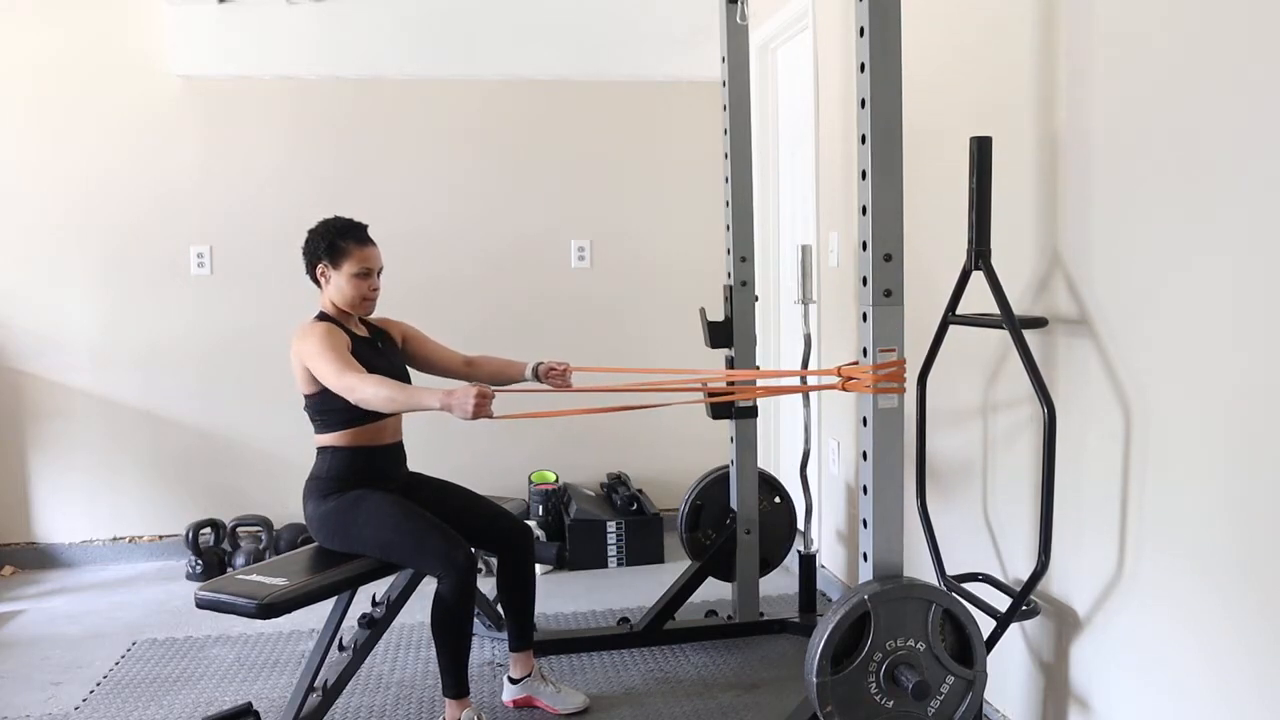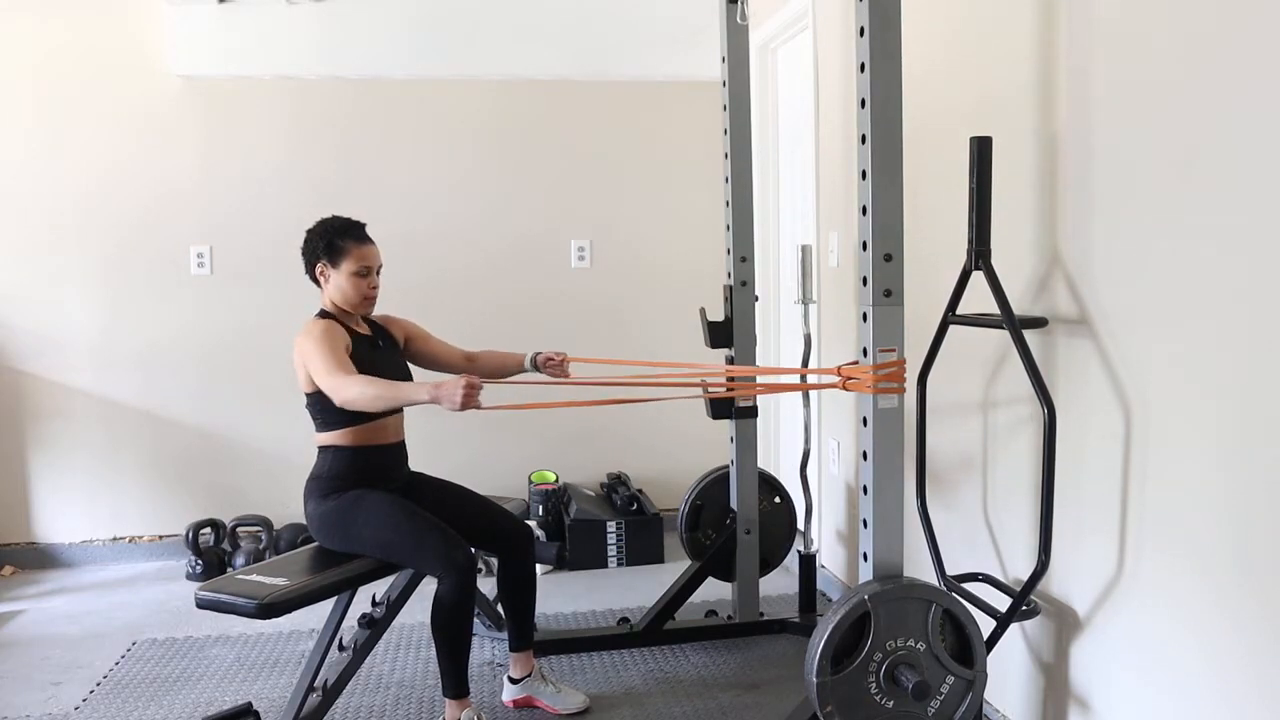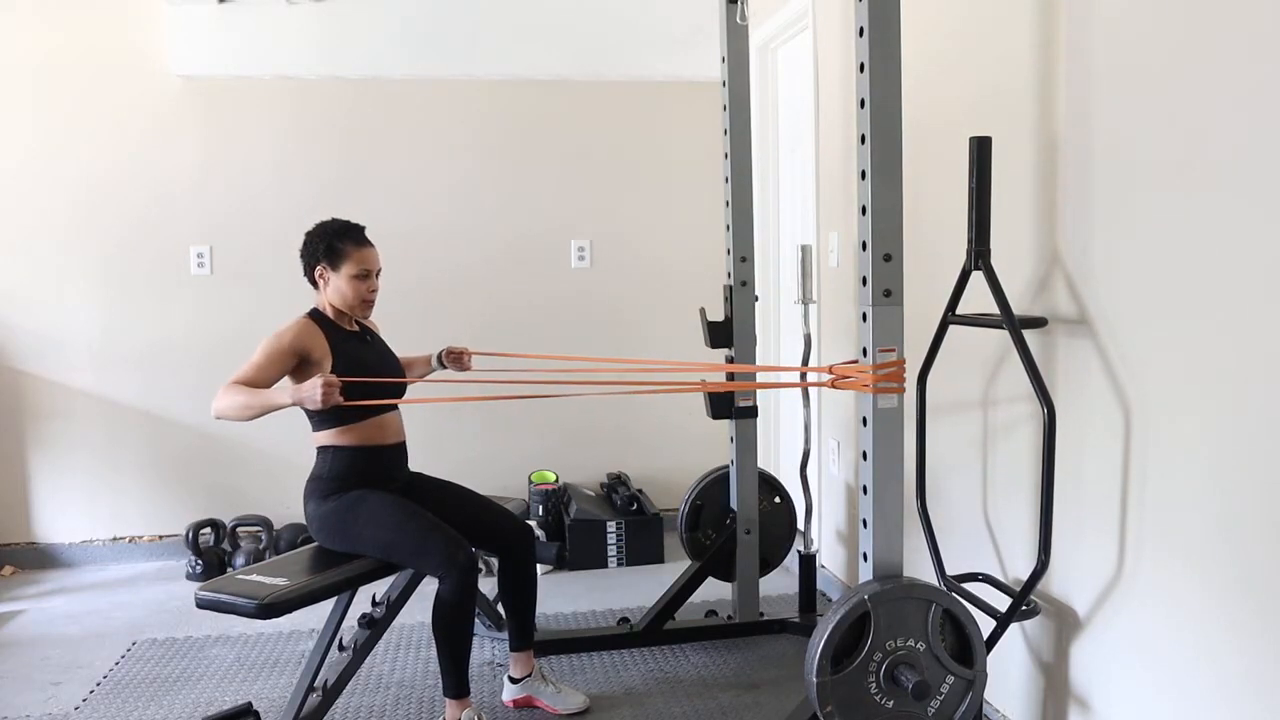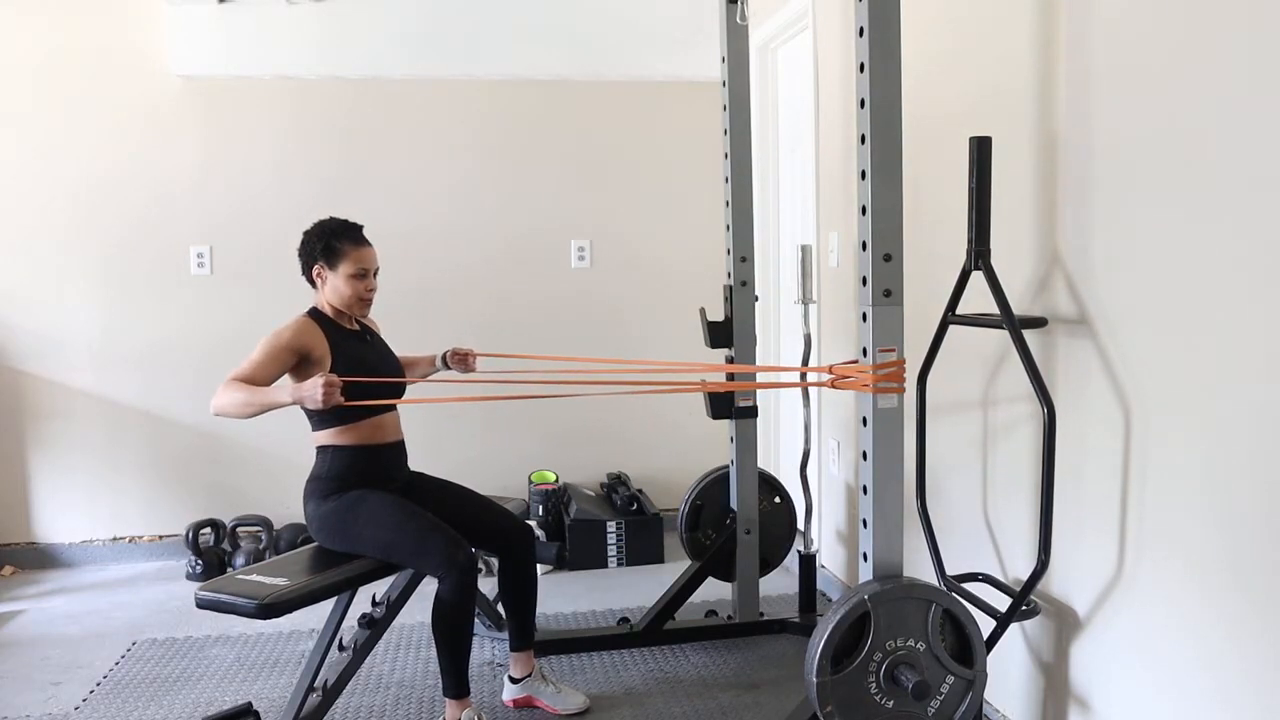
dt=0.5s
person 1, frame 1
left shoulder: (388, 332)
right shoulder: (316, 336)
left elbow: (464, 365)
right elbow: (359, 389)
left wrist: (532, 371)
right wrist: (445, 400)
left hip: (396, 479)
right hip: (341, 495)
left knee: (514, 535)
right knee: (455, 561)
left ankle: (522, 676)
person 1, frame 2
left shoulder: (390, 328)
right shoulder: (321, 335)
left elbow: (465, 360)
right elbow: (349, 394)
left wrist: (529, 362)
right wrist: (435, 393)
left hip: (397, 480)
right hip: (343, 495)
left knee: (515, 537)
right knee: (455, 562)
left ankle: (522, 677)
person 1, frame 3
left shoulder: (365, 329)
right shoulder: (301, 336)
right elbow: (224, 402)
left wrist: (438, 360)
right wrist: (297, 394)
left hip: (397, 480)
right hip: (343, 494)
left knee: (516, 536)
right knee: (457, 562)
left ankle: (522, 676)
person 1, frame 4
left shoulder: (366, 328)
right shoulder: (301, 334)
right elbow: (224, 398)
left wrist: (443, 361)
right wrist: (298, 393)
left hip: (396, 480)
right hip: (342, 494)
left knee: (516, 536)
right knee: (456, 562)
left ankle: (523, 677)
